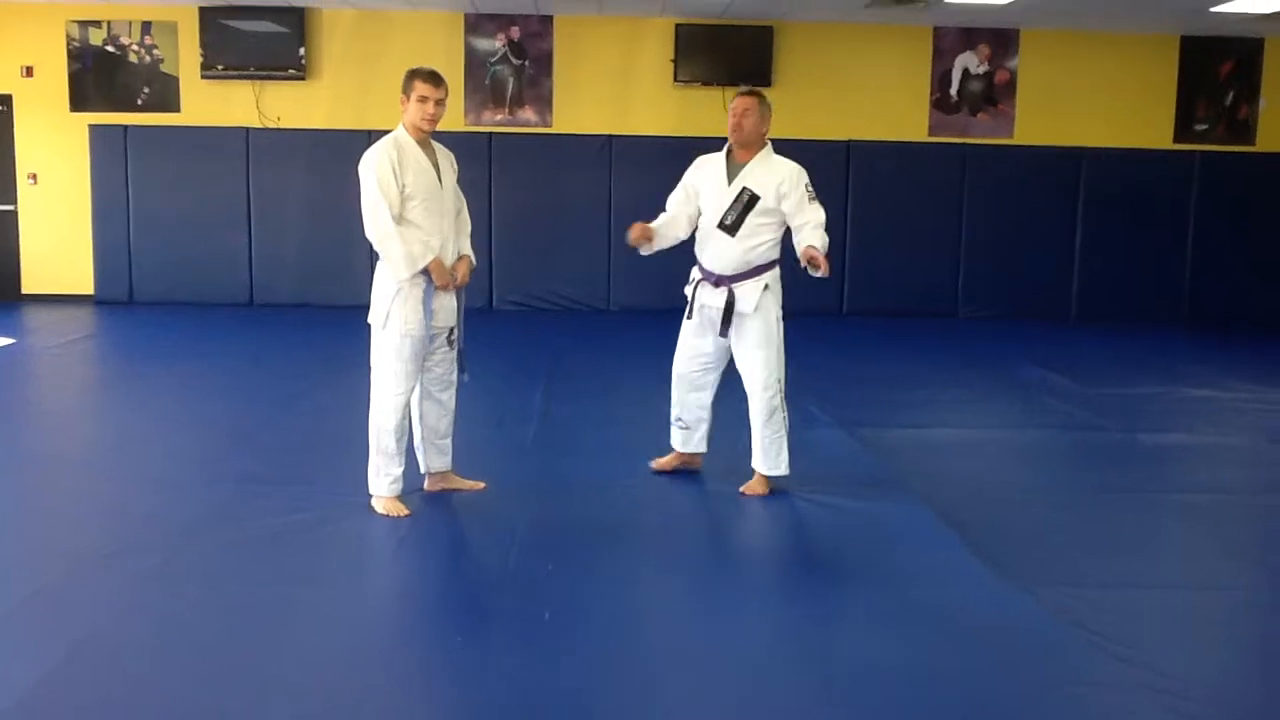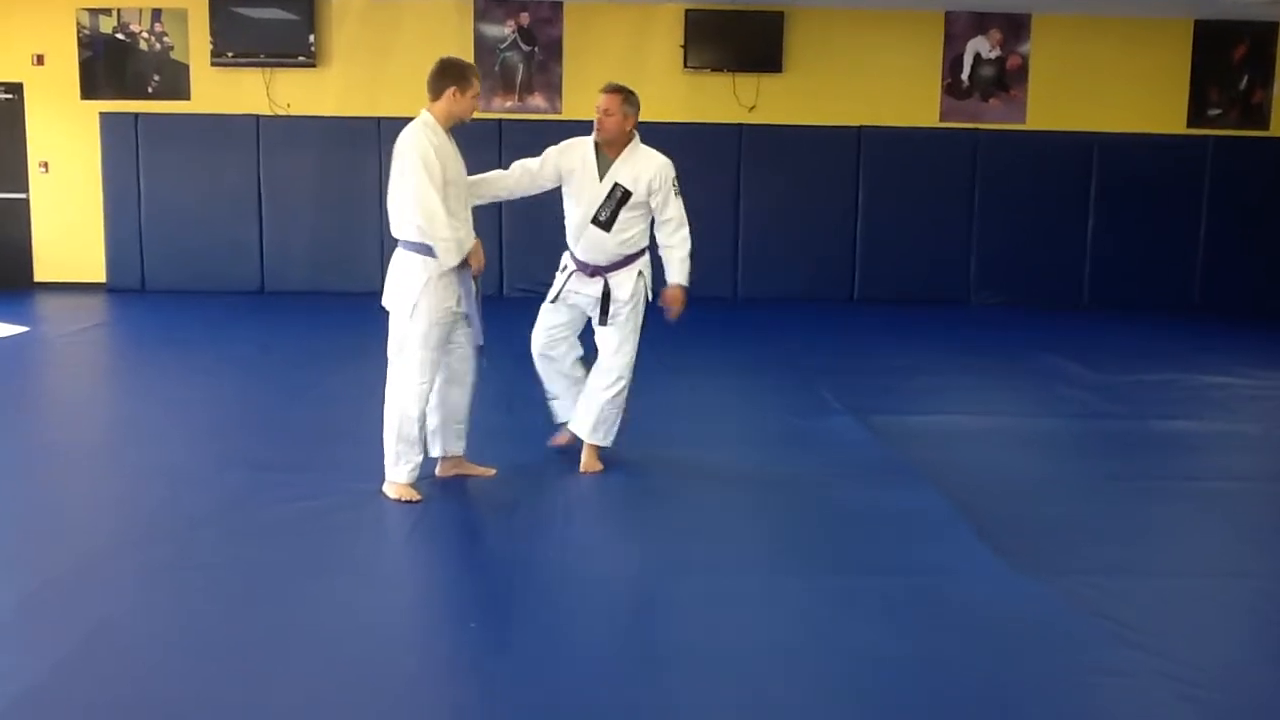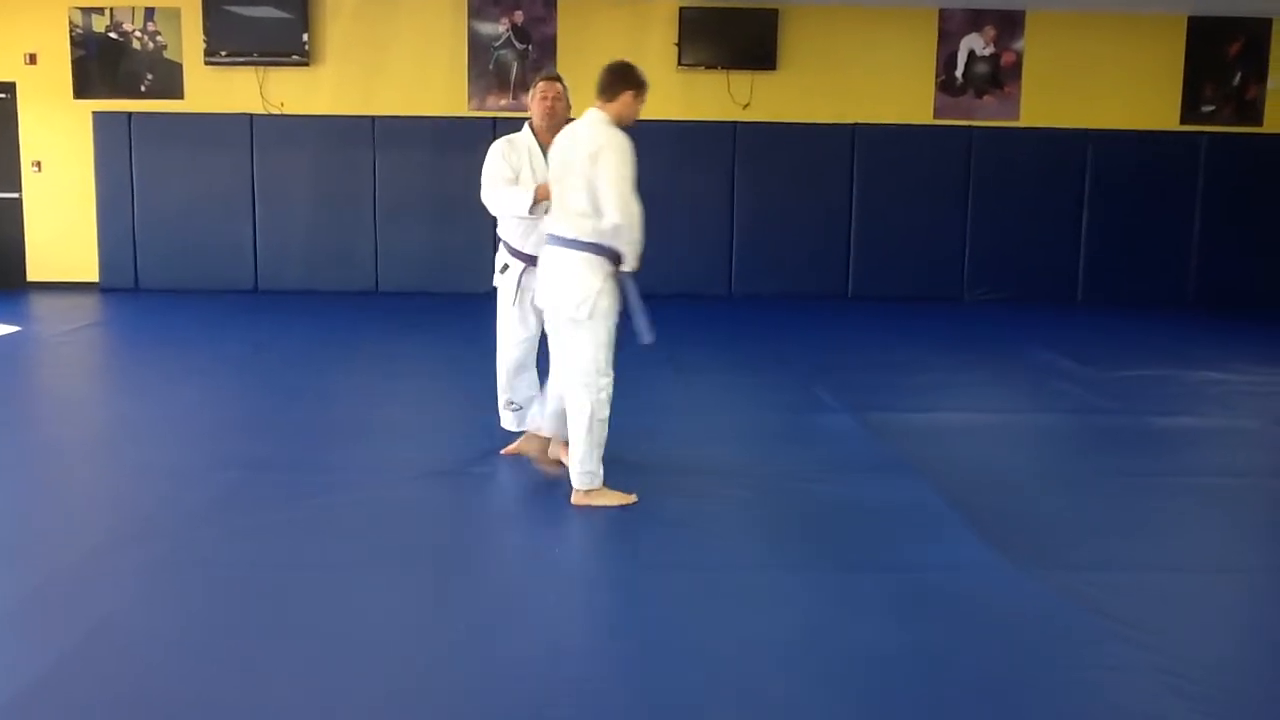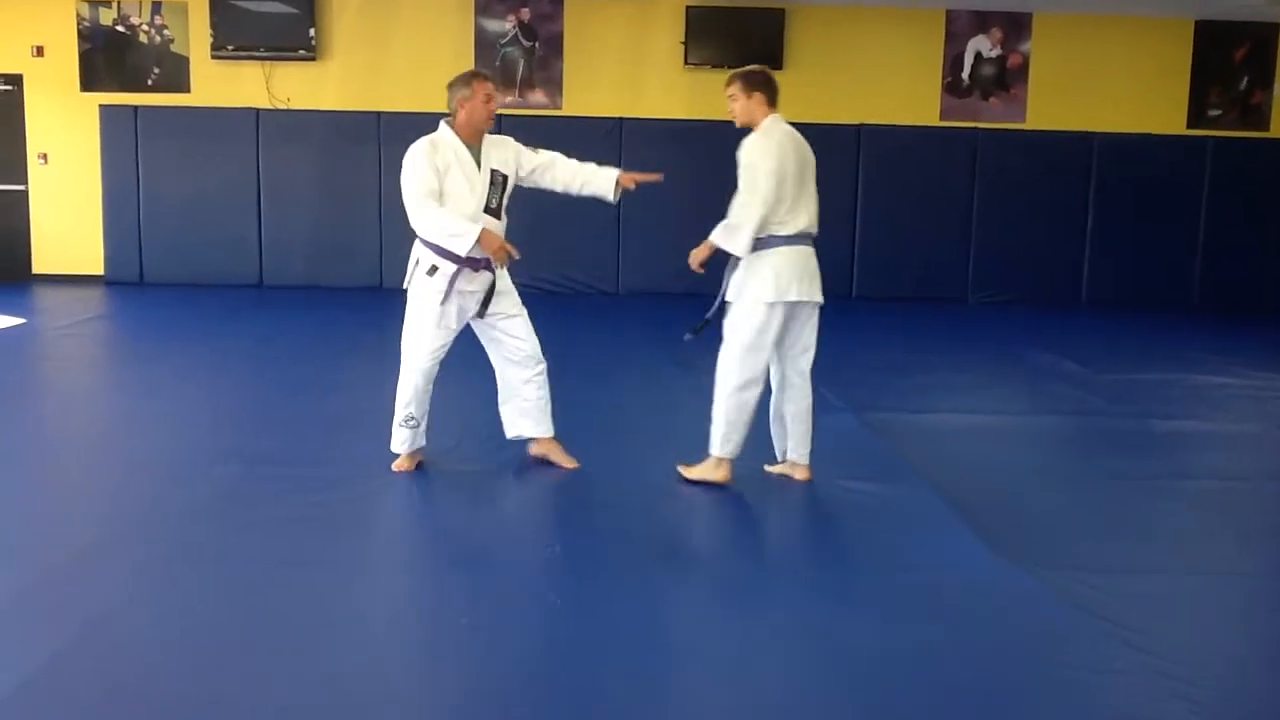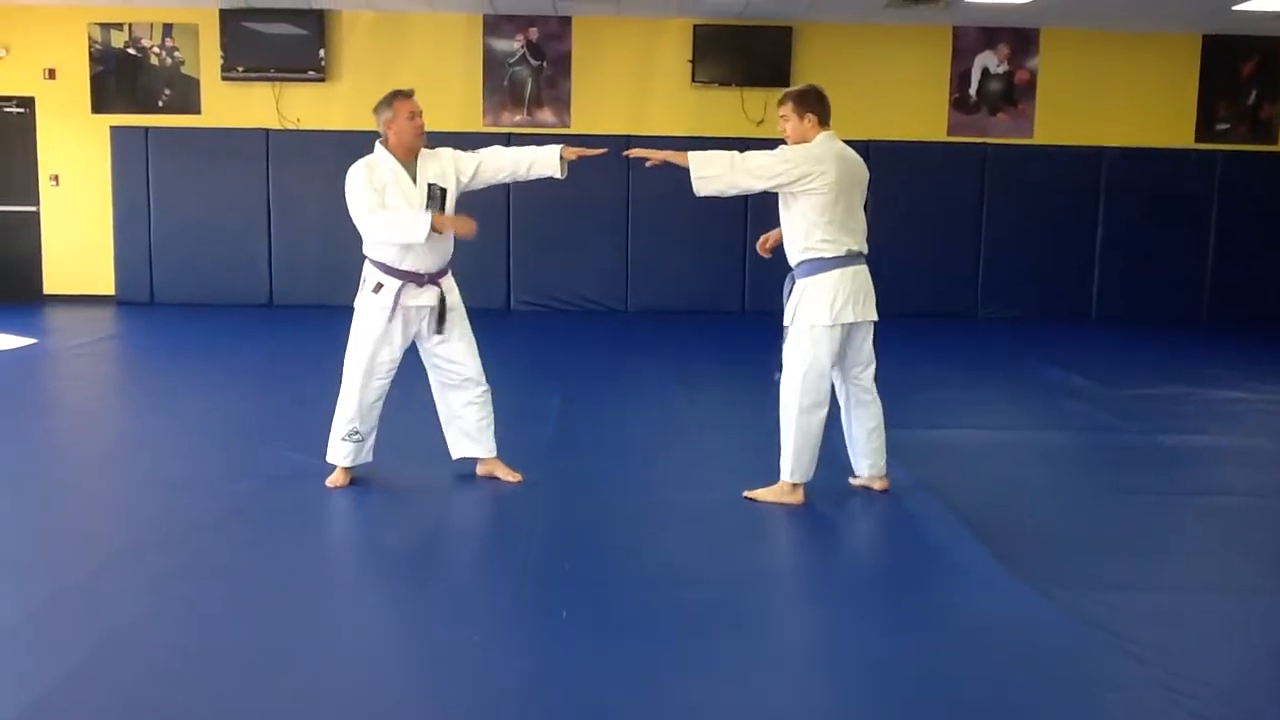
dt=1s
person 1, frame 1
left shoulder: (444, 157)
right shoulder: (384, 155)
left elbow: (458, 214)
right elbow: (381, 226)
left wrist: (463, 257)
right wrist: (429, 264)
left hip: (443, 289)
right hip: (403, 287)
left knee: (441, 385)
right knee: (394, 391)
left ankle: (438, 470)
right ankle: (384, 488)
person 1, frame 2
left shoulder: (441, 138)
right shoulder: (419, 140)
right elbow: (425, 214)
left wrist: (470, 246)
right wrist: (466, 251)
left hip: (449, 272)
right hip: (424, 273)
left knee: (458, 366)
right knee: (413, 377)
left ankle: (450, 455)
right ankle: (398, 474)
person 1, frame 3
left shoulder: (568, 135)
right shoulder: (611, 141)
right elbow: (620, 212)
right wrist: (627, 256)
left hip: (557, 258)
right hip: (585, 267)
left knee: (573, 368)
right knee: (591, 376)
left ankle: (570, 451)
right ankle: (586, 485)
person 1, frame 4
left shoulder: (761, 141)
right shoulder: (796, 141)
left elbow: (752, 205)
left wrist: (711, 244)
left hip: (768, 265)
right hip: (800, 261)
left knee: (740, 365)
right knee: (794, 369)
left ankle: (719, 461)
right ankle: (797, 459)
person 1, frame 5
left shoulder: (807, 159)
right shoulder: (851, 161)
left elbow: (740, 168)
left wrist: (668, 155)
right wrist: (787, 232)
left hip: (823, 286)
right hip: (853, 279)
left knee: (802, 384)
right knee: (858, 381)
left ankle: (791, 483)
right ankle: (874, 471)
person 2, frame 1
left shoulder: (785, 173)
right shoulder: (703, 167)
left elbow: (810, 225)
right elbow: (679, 219)
left wrist: (813, 251)
right wrist: (649, 233)
left hip: (755, 293)
right hip: (706, 289)
left knee: (763, 382)
right knee: (690, 370)
left ankle: (766, 469)
right ankle: (685, 450)
person 2, frame 2
left shoulder: (656, 167)
right shoulder: (571, 152)
left elbow: (672, 225)
right elbow: (519, 178)
left wrist: (676, 279)
right wrist: (460, 188)
left hip: (622, 280)
right hip: (575, 273)
left knee: (615, 364)
right knee: (547, 344)
left ankle: (593, 441)
right ankle: (579, 414)
person 2, frame 3
right shoulder: (505, 149)
right elbow: (496, 198)
right wrist: (539, 191)
right hip: (517, 269)
right knee: (513, 355)
left ankle: (559, 438)
right ankle: (533, 430)
person 2, frame 4
left shoulder: (505, 150)
right shoulder: (426, 151)
left elbow: (557, 170)
right elbow: (423, 213)
left wrist: (615, 176)
right wrist: (479, 235)
left hip: (488, 275)
right hip: (438, 273)
left knee: (525, 354)
right knee: (420, 362)
left ankle: (541, 439)
right ankle: (409, 447)
person 2, frame 5
left shoulder: (445, 161)
right shoulder: (364, 171)
left elbow: (500, 162)
right elbow: (373, 224)
left wrist: (558, 153)
right wrist: (432, 222)
left hip: (437, 292)
right hip: (386, 292)
left knee: (465, 375)
right knee: (364, 378)
left ankle: (485, 458)
right ankle: (345, 462)
